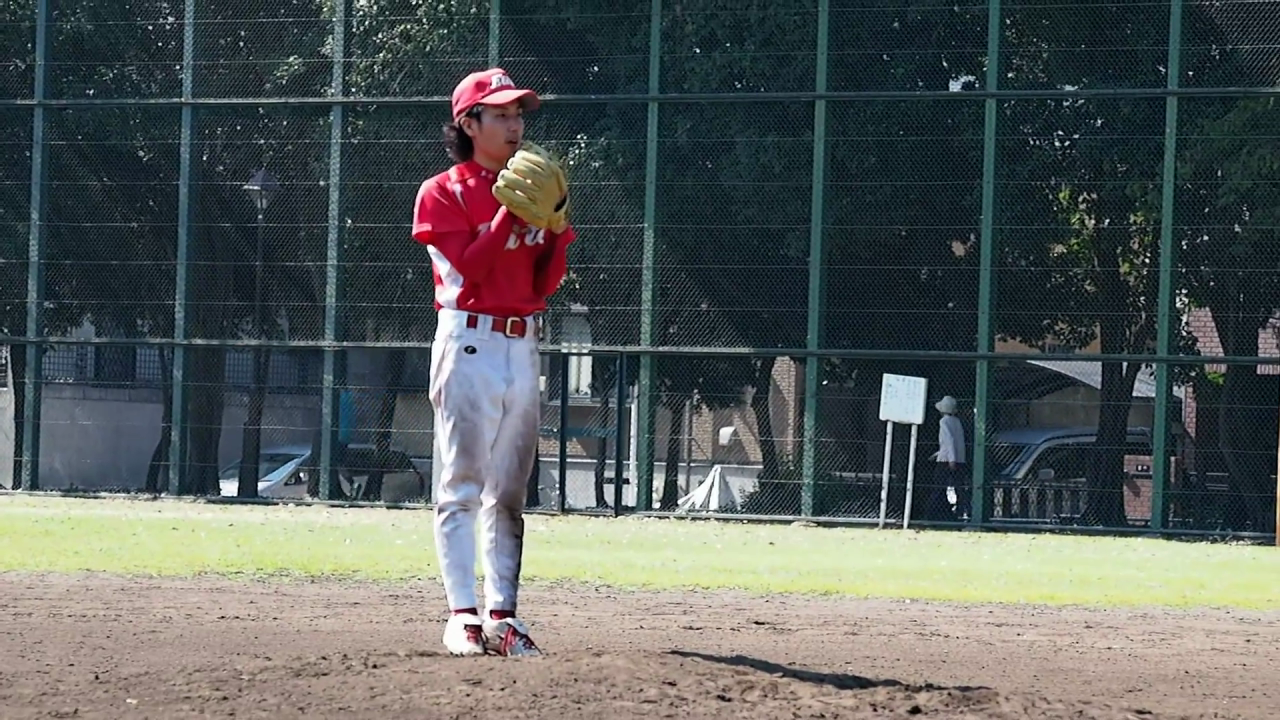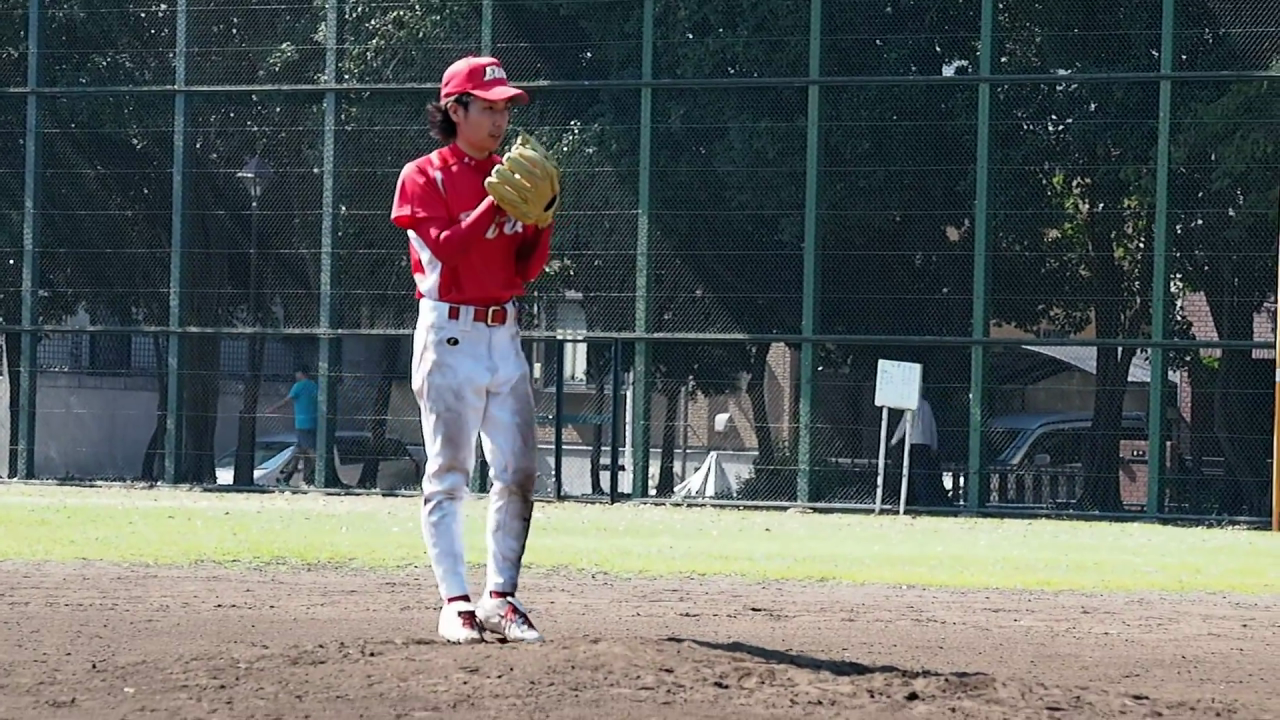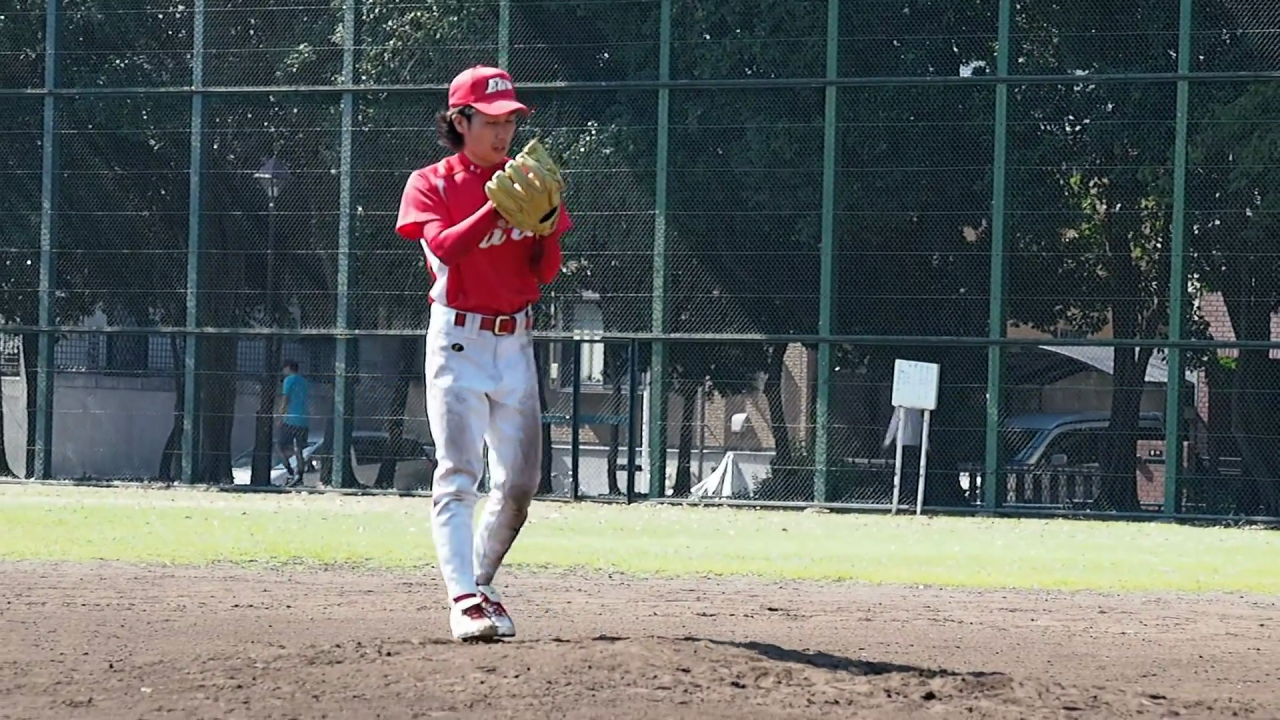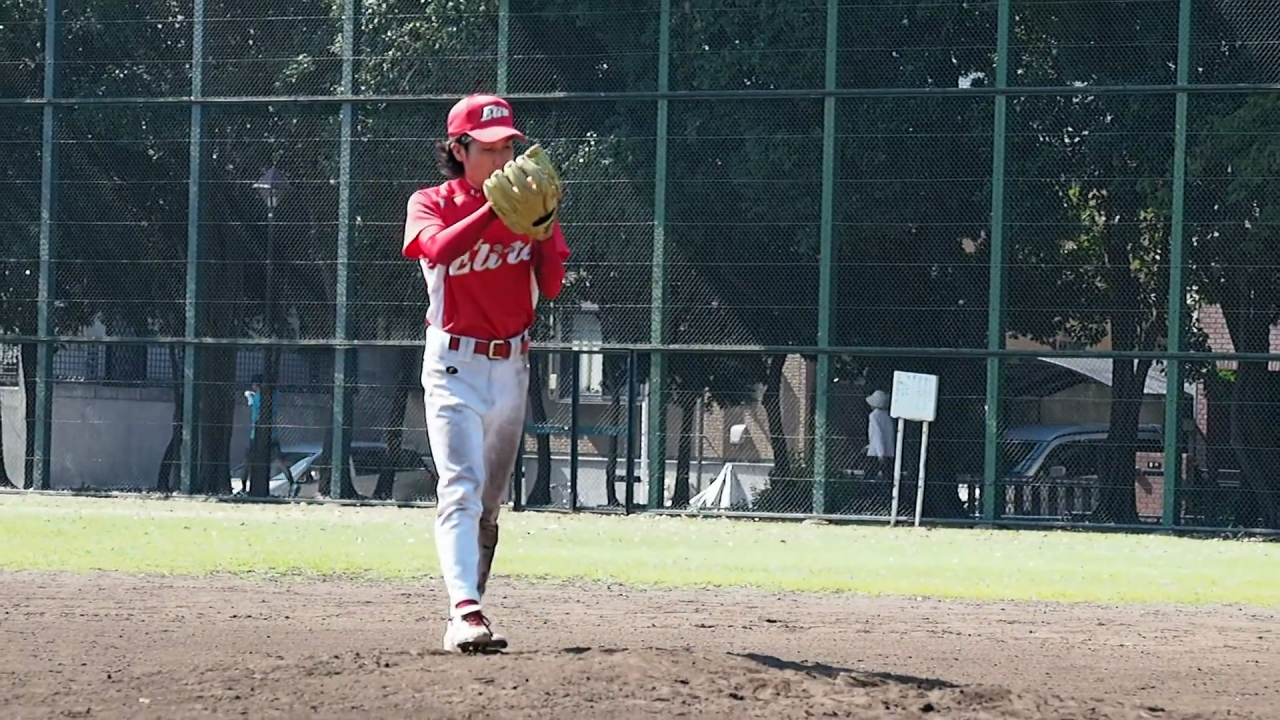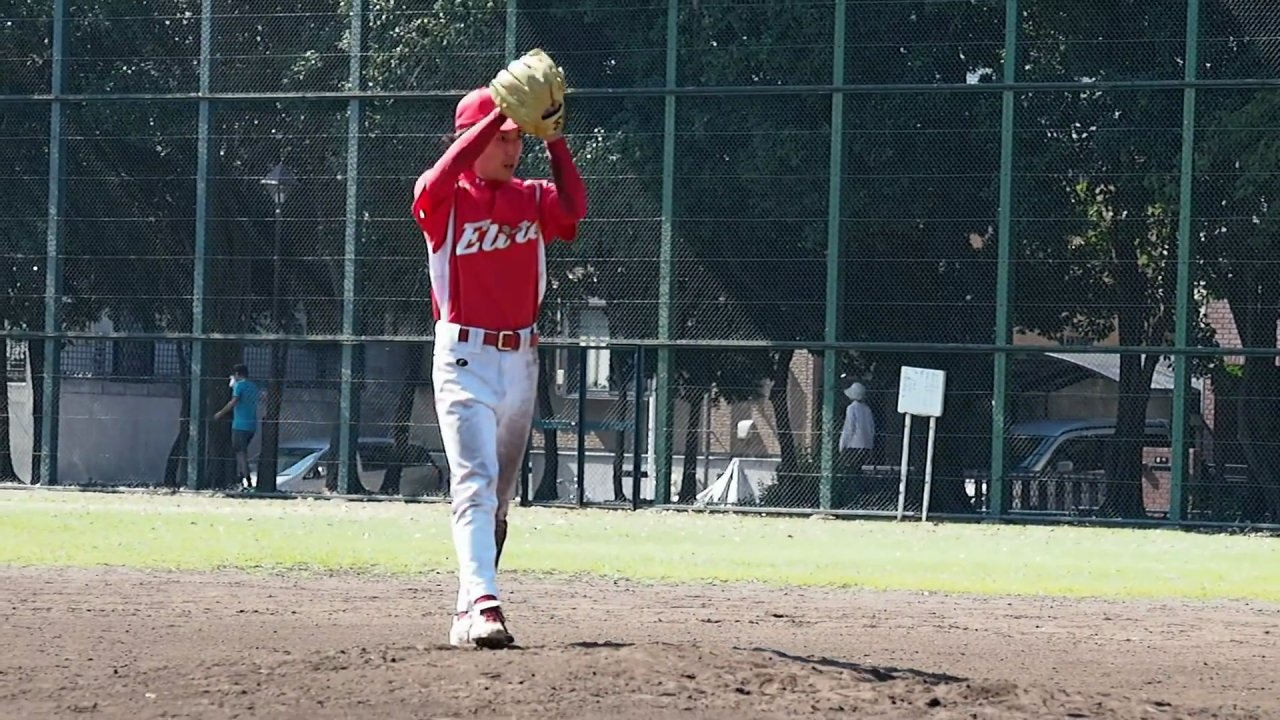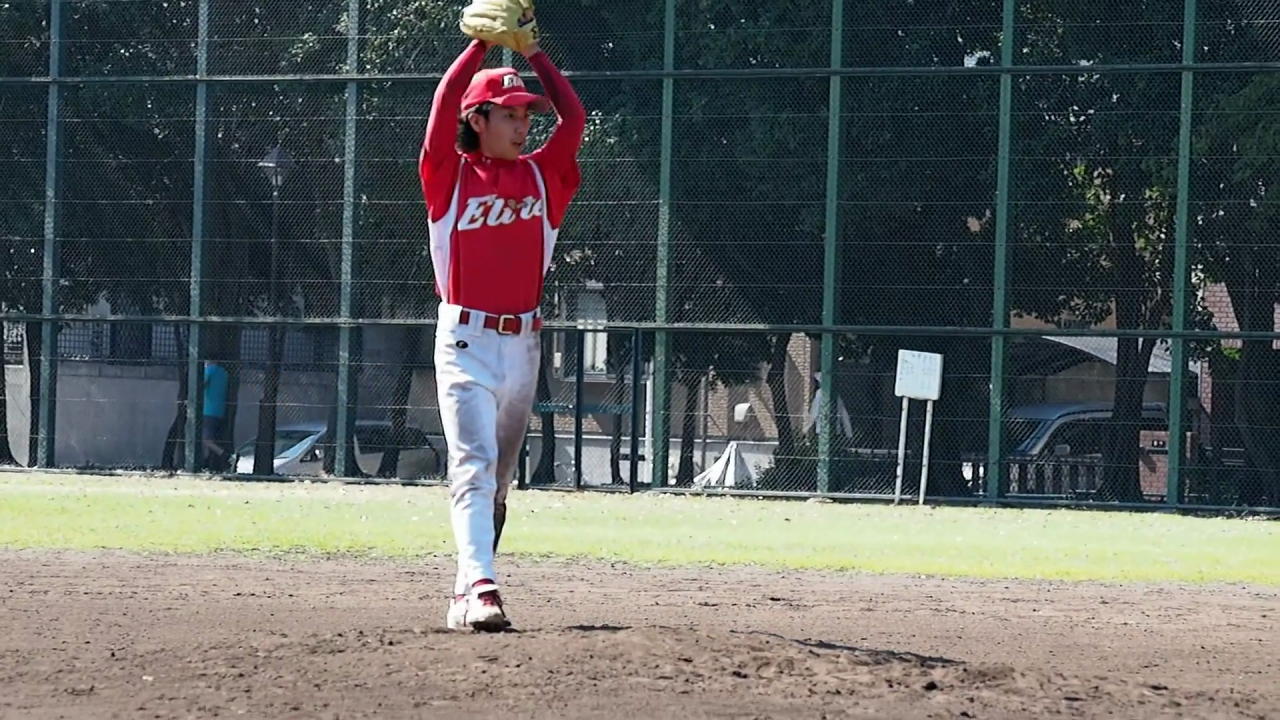
dt=0.3s
person 1, frame 1
right shoulder: (442, 192)
left elbow: (545, 285)
right elbow: (470, 268)
left wrist: (556, 225)
right wrist: (510, 210)
left hip: (523, 347)
right hip: (469, 344)
left knee: (508, 493)
right knee: (462, 486)
left ankle: (501, 614)
right ankle: (463, 615)
person 1, frame 2
right shoulder: (423, 176)
left elbow: (526, 271)
right elbow: (447, 249)
left wrist: (543, 219)
right wrist: (497, 200)
left hip: (504, 334)
right hip: (450, 335)
left knee: (519, 471)
right knee: (448, 475)
left ankle: (501, 597)
right ankle: (456, 603)
person 1, frame 3
right shoulder: (431, 183)
left elbow: (545, 273)
right elbow: (445, 249)
left wrist: (550, 228)
right wrist: (497, 204)
left hip: (514, 343)
right hip: (459, 341)
left knee: (519, 481)
right knee: (457, 478)
left ankle: (479, 581)
right ankle: (463, 600)
person 1, frame 4
right shoulder: (429, 204)
left elbow: (553, 285)
right elbow: (438, 247)
left wrist: (544, 228)
right wrist: (495, 206)
left hip: (512, 366)
right hip: (454, 365)
left knee: (488, 502)
right knee: (461, 489)
left ankle: (463, 614)
right ankle: (467, 608)
person 1, frame 5
left shoulder: (532, 195)
right shoulder: (443, 192)
left elbow: (573, 215)
right elbow: (437, 180)
left wrist: (553, 137)
right wrist: (498, 115)
left hip: (520, 358)
right hip: (464, 357)
left knee: (500, 494)
right knee: (475, 482)
left ankle: (469, 609)
right ankle: (483, 602)
person 1, frame 6
left shoulder: (541, 174)
right shoulder: (450, 174)
left elbow: (574, 116)
right elbow: (444, 106)
left wrist: (531, 50)
right wrist: (481, 42)
left hip: (523, 342)
right hip: (465, 341)
left knee: (498, 479)
right knee: (473, 467)
left ankle: (467, 593)
right ankle: (480, 589)
